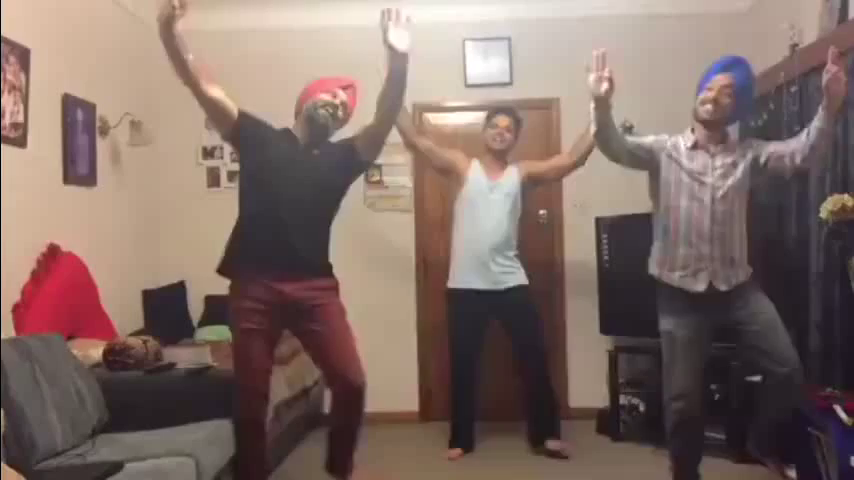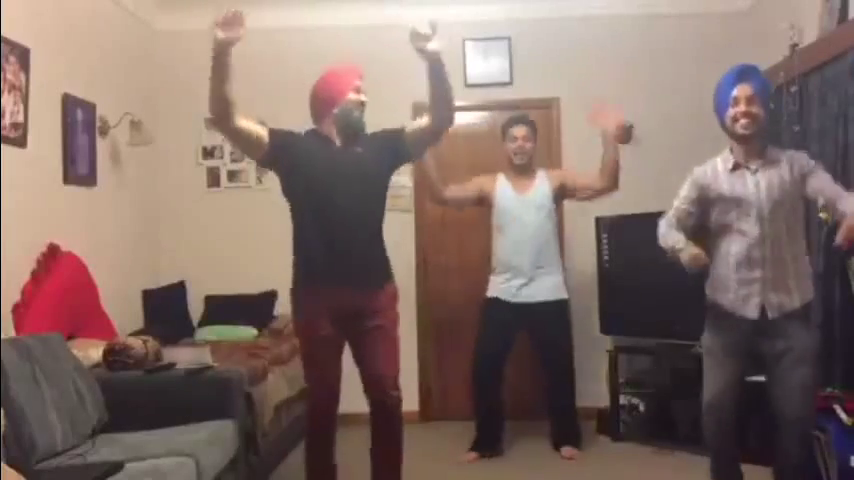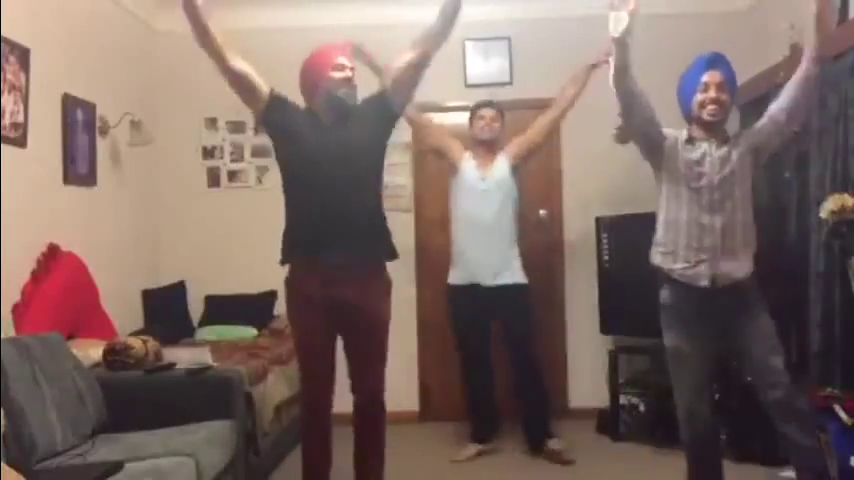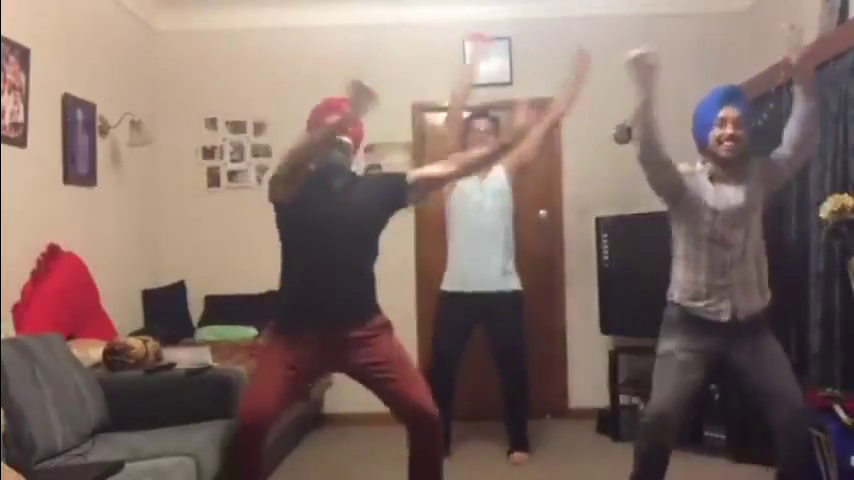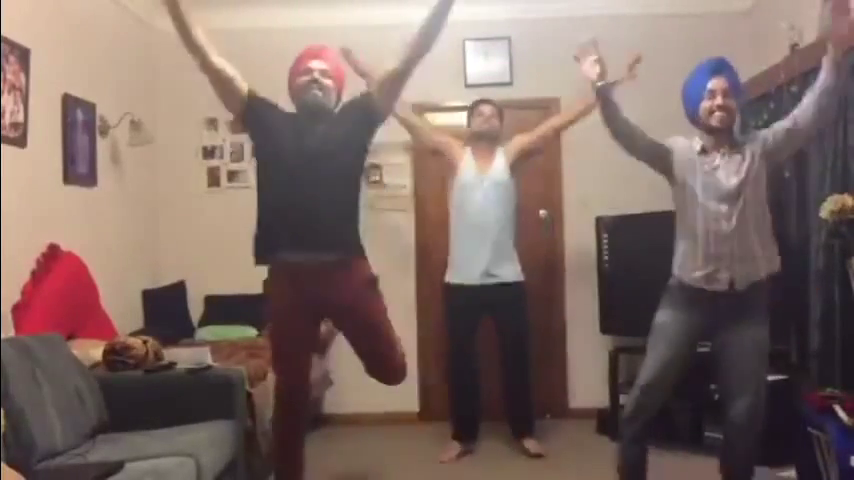
dt=1s
person 1, frame 1
left shoulder: (343, 158)
right shoulder: (258, 139)
left elbow: (384, 121)
right elbow: (204, 89)
left wrist: (397, 62)
left hip: (314, 287)
right hip: (254, 287)
left knee: (351, 383)
right knee: (251, 398)
person 1, frame 2
left shoulder: (381, 147)
right shoulder: (293, 149)
left elbow: (440, 120)
right elbow: (226, 121)
left wrist: (434, 62)
right wrist: (221, 55)
left hip: (373, 292)
right hip: (317, 293)
left knee: (386, 394)
right knee: (322, 400)
person 1, frame 3
left shoulder: (375, 116)
right shoulder: (288, 122)
left elbow: (420, 54)
right elbow: (230, 64)
left hip: (367, 277)
right hip: (309, 278)
left knee: (369, 393)
right knee: (316, 393)
person 1, frame 4
left shoulder: (378, 187)
right shoulder: (290, 185)
left elbow: (451, 169)
right elbow: (290, 170)
left wrist: (510, 144)
right wrist: (324, 132)
left hip: (363, 328)
right hip: (297, 331)
left knee: (424, 417)
right knee: (251, 422)
person 1, frame 5
left shoulder: (356, 119)
right shoulder: (267, 121)
left elbow: (408, 62)
right elbow: (210, 63)
left hip: (347, 270)
right hip: (288, 275)
left knee: (391, 368)
right knee: (292, 389)
left ankle: (378, 335)
person 2, frame 1
left shoulder: (748, 155)
right shoulder: (663, 150)
left elbow: (802, 152)
right elbow: (616, 148)
left wrist: (829, 105)
right wrist: (602, 105)
left hip: (738, 286)
right hip: (681, 291)
left knee: (788, 371)
right knee: (683, 397)
left ankle: (761, 440)
person 2, frame 2
left shoulder: (796, 165)
right shoulder: (706, 175)
right elbow: (671, 223)
right wrist: (681, 244)
left hip: (787, 310)
right hip: (727, 310)
left knee: (795, 415)
right knee: (717, 410)
person 2, frame 3
left shoulder: (748, 144)
right shoulder: (665, 146)
left elbow: (796, 100)
right elbow: (628, 107)
right wrist: (621, 39)
left hip: (739, 292)
right hip: (683, 295)
left knee: (780, 392)
right knee: (694, 407)
person 2, frame 4
left shoulder: (757, 179)
right shoulder: (678, 184)
left elbow: (798, 147)
right elbow: (649, 153)
left wrist: (804, 81)
right wrist: (646, 93)
left hip: (750, 322)
right hip: (691, 320)
left knee: (793, 414)
right knee: (662, 415)
person 2, frame 5
left shoulder: (760, 150)
right shoulder: (675, 153)
left elbow: (811, 116)
right elbow: (625, 134)
right wrist: (602, 86)
left hip: (745, 297)
right hip: (687, 294)
left knee: (745, 409)
right knee: (649, 388)
person 3, frame 1
left shoulder: (523, 172)
right shoulder: (461, 166)
left elbow: (573, 159)
right elbow: (414, 140)
left hip: (510, 282)
right hip: (465, 284)
left knee: (534, 356)
right knee: (463, 363)
left ankle: (545, 434)
right ankle: (461, 438)
person 3, frame 2
left shoulder: (553, 180)
right shoulder: (490, 185)
left elbow: (606, 184)
right elbow: (443, 194)
left wrist: (610, 139)
right wrist: (427, 154)
left hip: (549, 295)
right hip: (502, 295)
left knee: (559, 369)
right knee: (486, 368)
left ankle: (566, 437)
right ankle: (486, 441)
person 3, frame 3
left shoulder: (512, 155)
right shoulder: (455, 155)
left elbow: (553, 115)
right elbow: (415, 117)
left wrist: (586, 72)
right wrist: (381, 71)
left hip: (508, 279)
right hip: (464, 279)
left knee: (524, 359)
right knee: (474, 361)
left ankle: (542, 435)
right ankle: (482, 435)
person 3, frame 4
left shoulder: (507, 170)
left elbow: (548, 125)
right elbow: (454, 120)
left wrist: (577, 77)
right wrist: (470, 73)
left hip: (503, 290)
right hip: (457, 290)
left knee: (514, 371)
right knee: (441, 370)
left ankle: (518, 441)
right ankle: (437, 441)
person 3, frame 5
left shoulder: (513, 151)
right shoulder: (455, 153)
left elbow: (560, 121)
right elbow: (408, 120)
right wrist: (368, 76)
left hip: (506, 277)
right hip: (461, 277)
left knee: (516, 355)
right knee: (459, 357)
left ankle: (525, 431)
right ankle: (463, 435)
